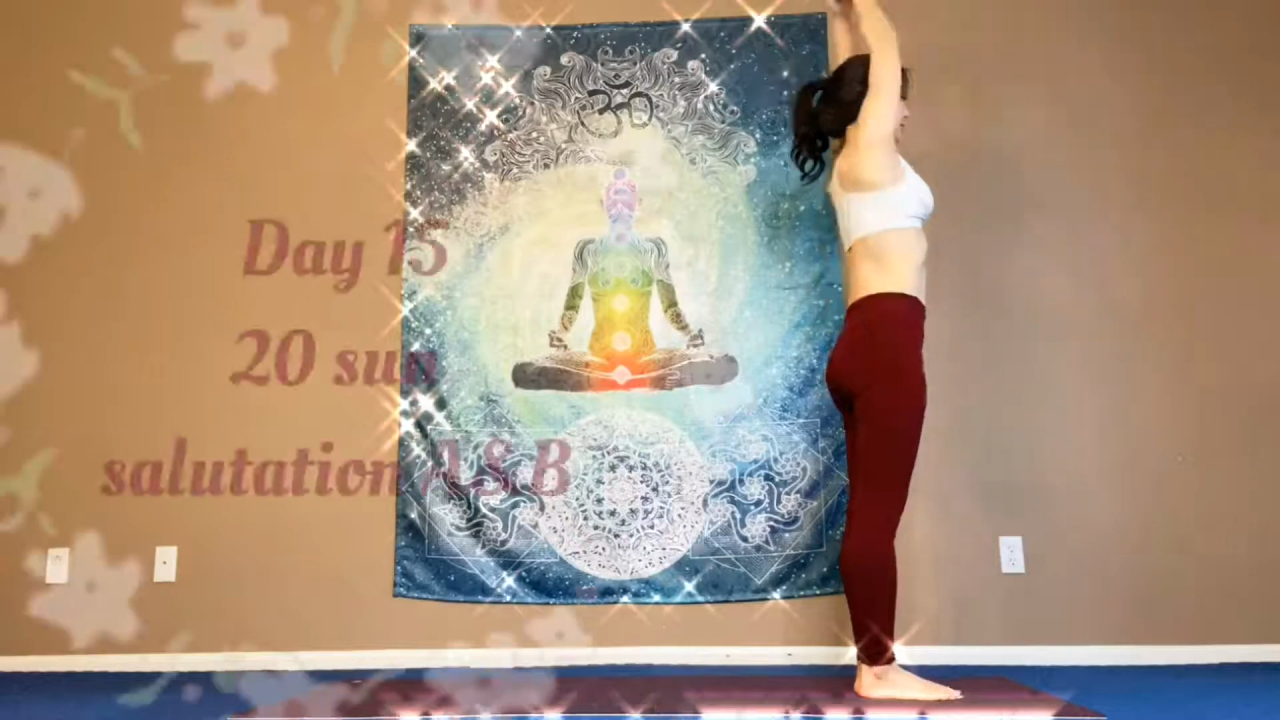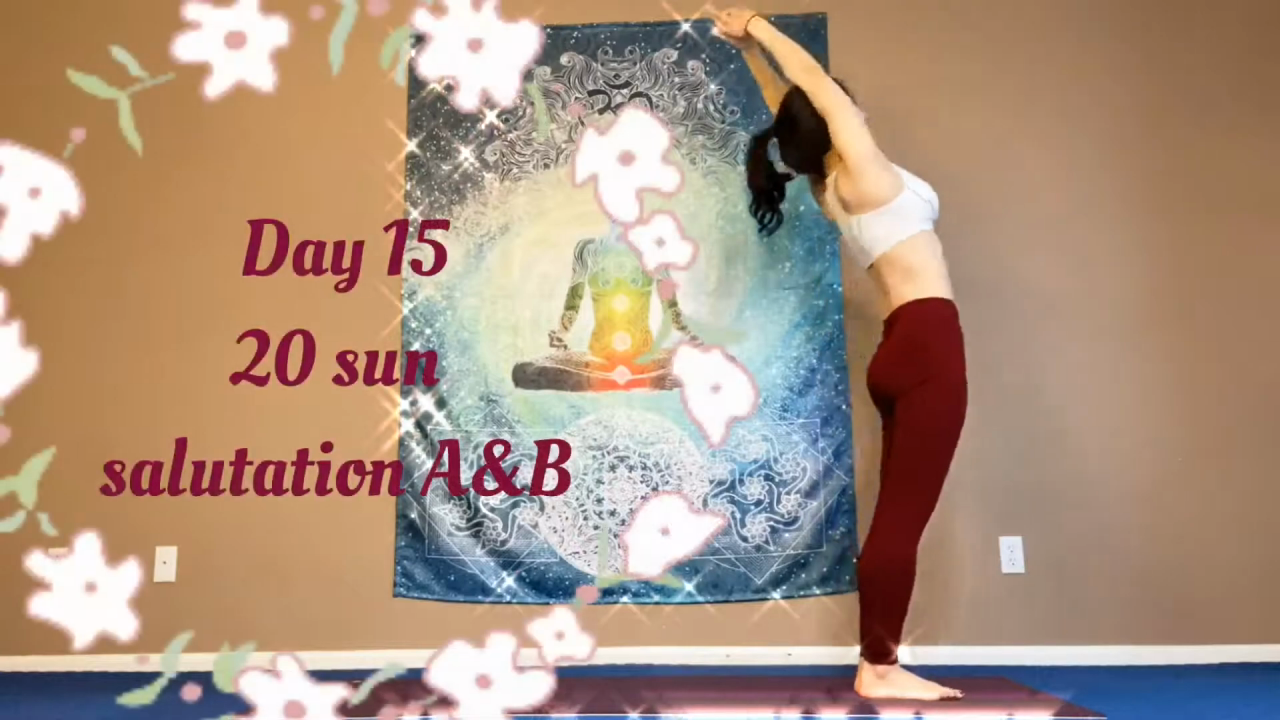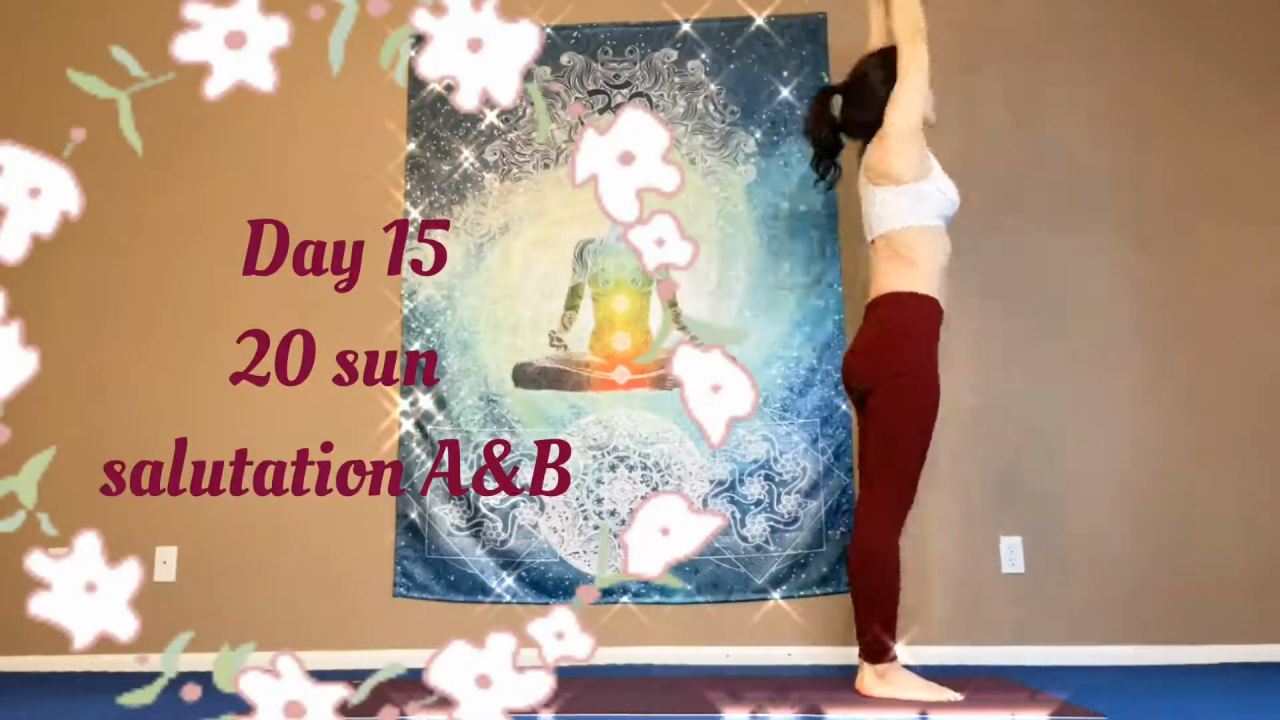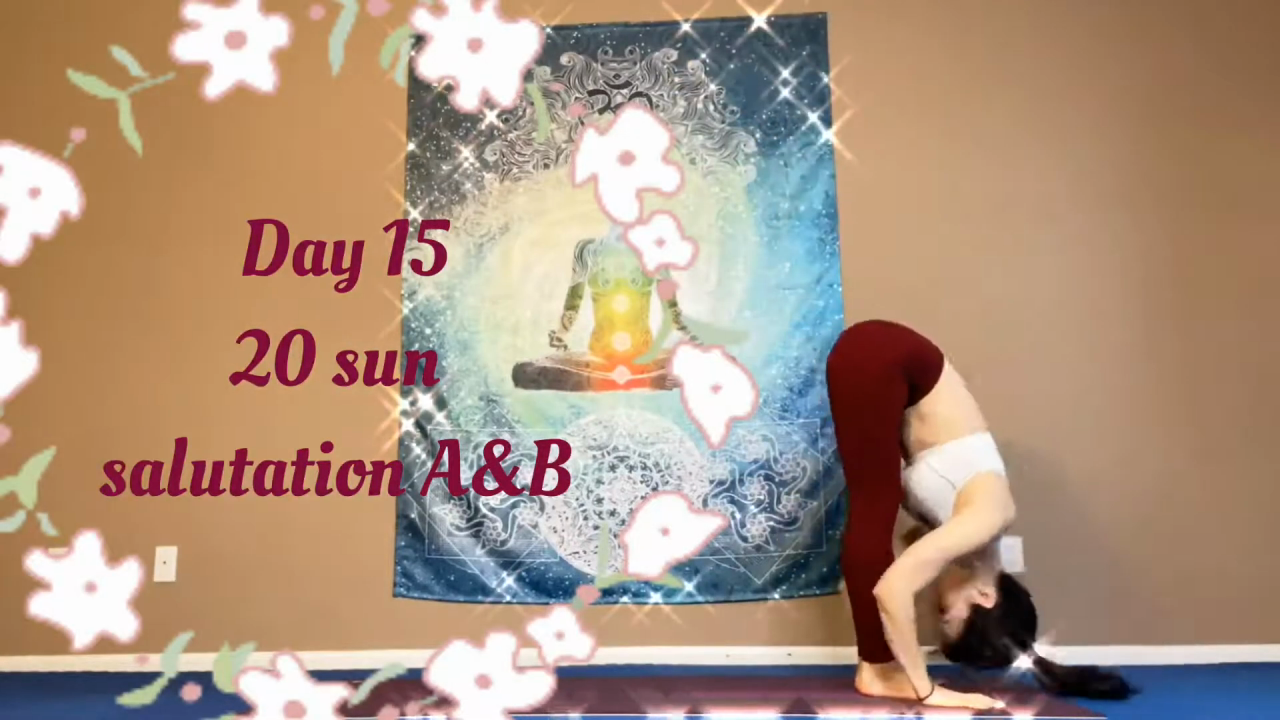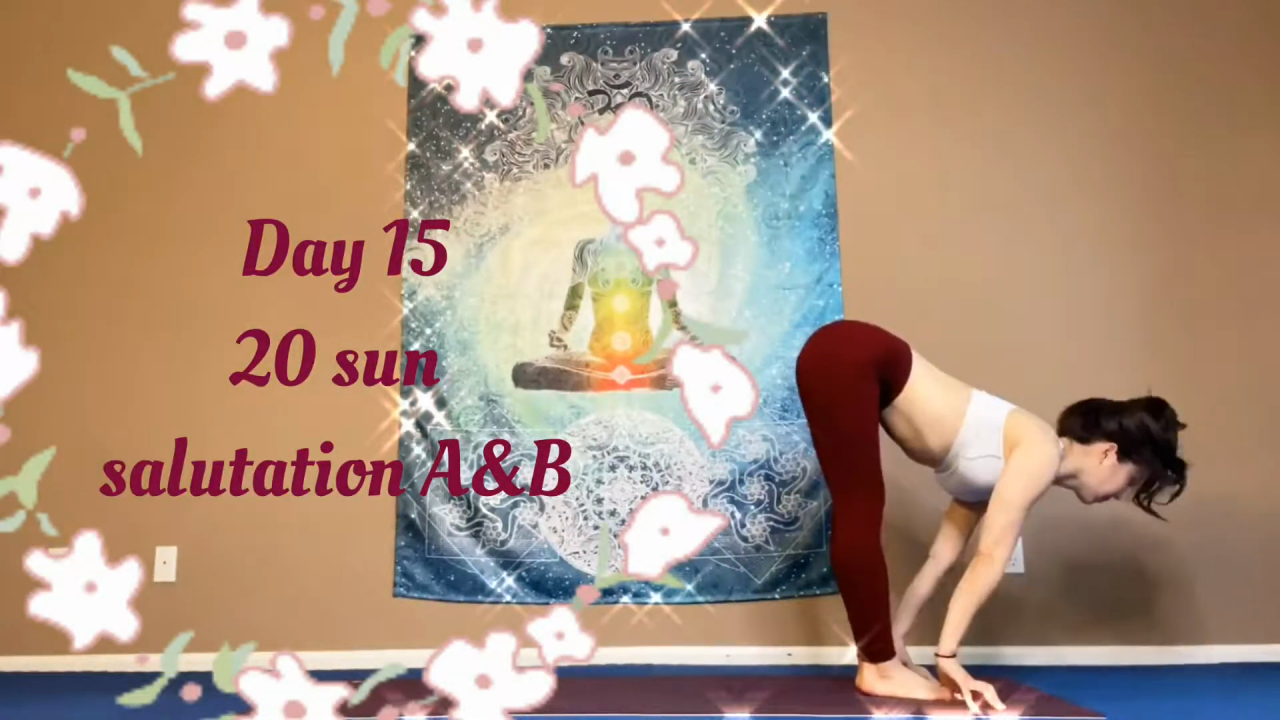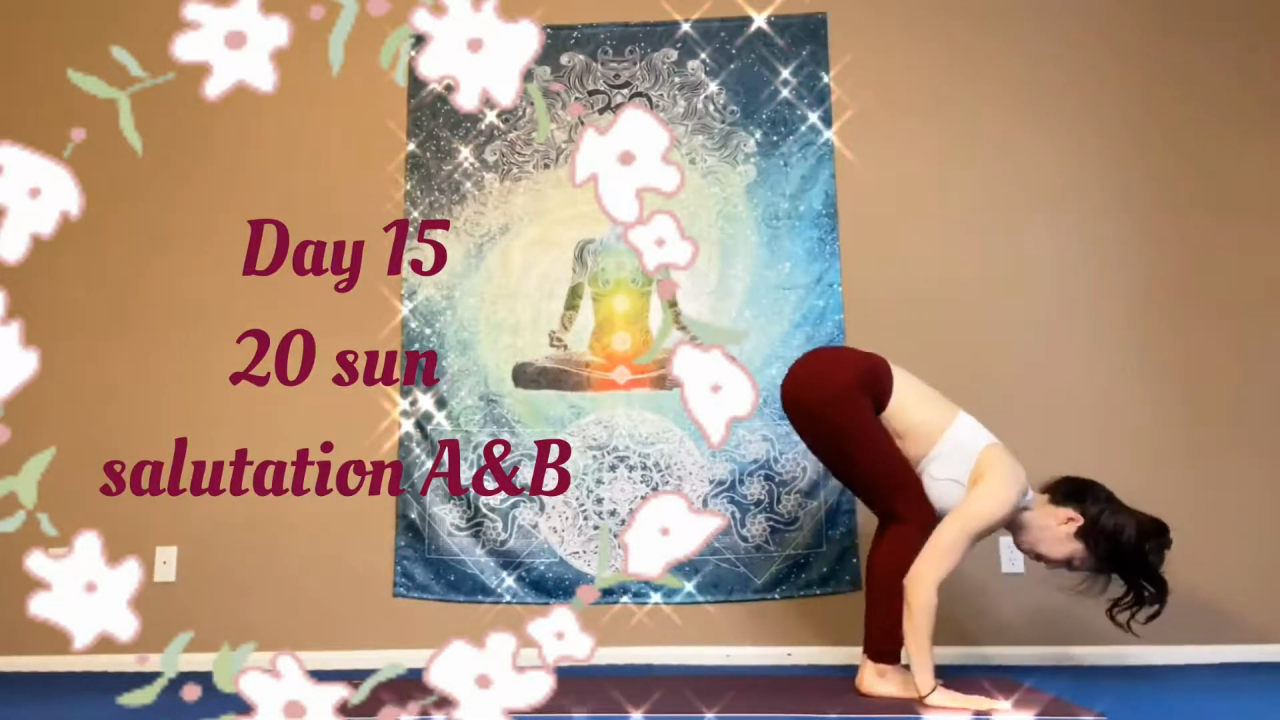
dt=0.3s
person 1, frame 1
left shoulder: (852, 160)
right shoulder: (868, 146)
left elbow: (856, 62)
left hip: (866, 343)
right hip: (884, 338)
left knee: (871, 512)
right knee: (876, 512)
left ankle: (877, 661)
right ankle: (878, 668)
person 1, frame 2
left shoulder: (831, 185)
right shoulder: (861, 169)
left elbow: (791, 104)
right elbow: (820, 86)
left wrist: (750, 41)
right wrist: (755, 30)
left hip: (910, 352)
right hip: (929, 344)
left knee: (900, 514)
right knee: (907, 513)
left ankle: (878, 662)
right ankle: (879, 669)
person 1, frame 3
left shoulder: (883, 151)
right shoulder: (898, 142)
left elbow: (888, 58)
right elbow: (913, 65)
left hip: (887, 340)
right hip: (901, 340)
left knee: (880, 511)
right knee: (882, 510)
left ankle: (879, 660)
right ankle: (880, 666)
person 1, frame 4
right shoulder: (990, 514)
right elbow: (891, 589)
left hip: (884, 354)
right hip: (878, 353)
left knee: (874, 515)
right knee: (875, 515)
left ankle: (878, 667)
right ankle: (877, 670)
person 1, frame 5
left shoulder: (1002, 471)
right shoulder: (1040, 452)
left elbow: (943, 553)
right elbow: (990, 556)
left wrist: (892, 638)
right wrist: (946, 656)
left hip: (857, 361)
right hip: (848, 358)
left knee: (859, 517)
right knee: (859, 517)
left ankle: (880, 659)
right ankle: (879, 667)
person 1, frame 6
left shoulder: (987, 494)
right shoulder: (1001, 490)
left elbow: (917, 572)
right elbow: (921, 579)
left wrist: (882, 651)
right wrist: (927, 686)
left hip: (843, 382)
right hip: (828, 381)
left knee: (906, 517)
right knee: (912, 516)
left ankle: (878, 665)
right ankle: (879, 669)
person 2, frame 1
left shoulder: (655, 249)
right shoulder: (587, 250)
left elbow: (670, 306)
right elbow: (571, 303)
left wrist: (689, 336)
right wrist: (560, 333)
right hip: (597, 359)
left knee: (724, 365)
right knee: (524, 371)
person 2, frame 2
right shoulder: (587, 250)
left elbow: (669, 303)
right elbow: (572, 304)
left wrist: (688, 337)
right wrist: (559, 336)
left hip: (646, 358)
right hip: (599, 358)
right knee: (524, 373)
person 2, frame 3
right shoulder: (588, 250)
left elbow: (669, 303)
right elbow: (572, 304)
left wrist: (687, 336)
right wrist: (560, 336)
left hip: (645, 357)
right hip: (599, 357)
right knee: (524, 372)
person 2, frame 4
right shoulder: (588, 250)
left elbow: (669, 303)
right elbow: (572, 303)
left wrist: (686, 336)
right wrist: (560, 335)
left hip: (645, 358)
right hip: (599, 358)
right knee: (524, 372)
person 2, frame 5
right shoulder: (588, 250)
left elbow: (670, 303)
right elbow: (572, 303)
left wrist: (686, 336)
right wrist: (560, 335)
left hip: (645, 358)
right hip: (599, 357)
right knee: (524, 372)
person 2, frame 6
right shoulder: (588, 250)
left elbow: (670, 304)
right elbow: (572, 304)
right wrist: (560, 335)
left hip: (646, 358)
right hip: (598, 359)
right knee: (525, 372)
